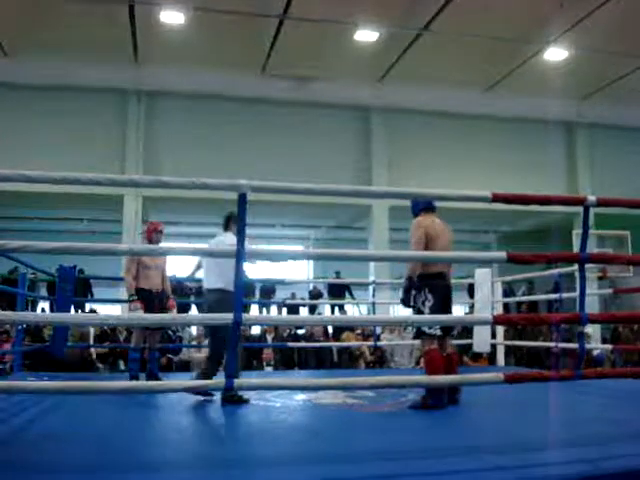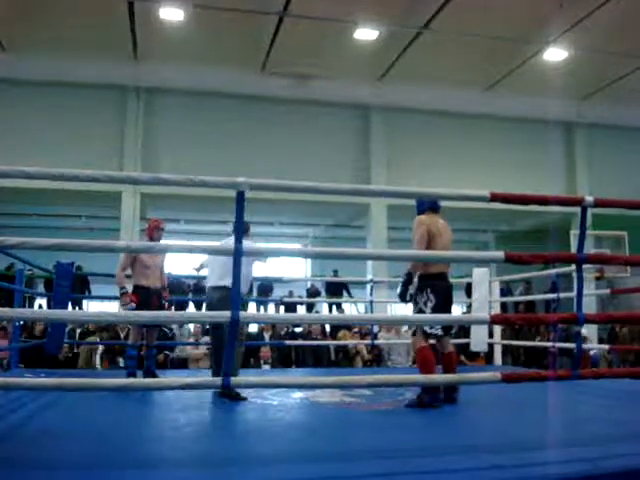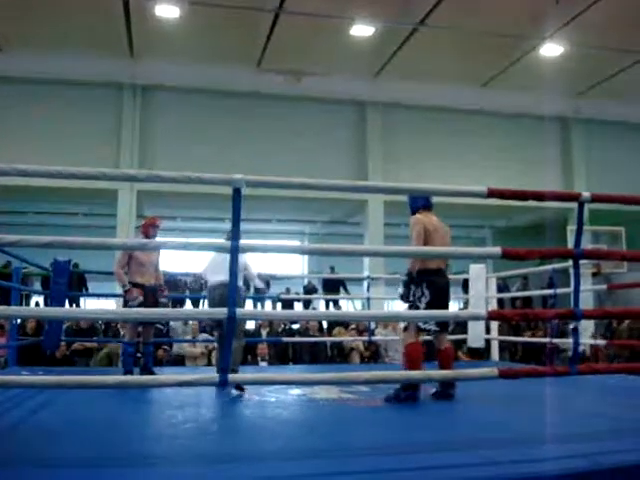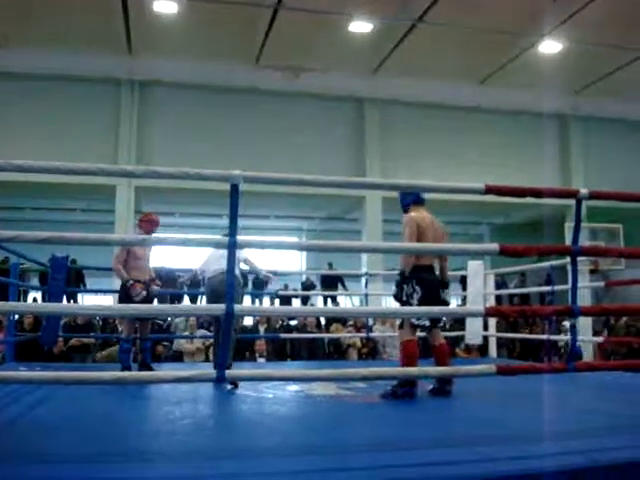
dt=0.3s
person 1, frame 1
left shoulder: (419, 223)
right shoulder: (445, 227)
left wrist: (409, 285)
left hip: (428, 285)
right hip: (443, 284)
left knee: (428, 340)
right knee: (443, 340)
left ankle: (435, 395)
right ankle: (452, 391)
person 1, frame 2
left shoulder: (422, 221)
right shoulder: (446, 226)
left wrist: (407, 280)
left hip: (429, 284)
right hip: (444, 284)
left knee: (420, 338)
right knee: (443, 338)
left ankle: (431, 391)
right ankle: (450, 390)
person 1, frame 3
left shoulder: (418, 220)
right shoulder: (443, 226)
left wrist: (409, 279)
left hip: (426, 280)
right hip: (442, 280)
left knee: (411, 331)
right knee: (440, 334)
left ankle: (411, 387)
right ankle: (447, 386)
person 1, frame 4
left shoulder: (411, 218)
right shoulder: (437, 222)
left elbow: (409, 252)
right elbow: (443, 258)
left wrist: (402, 280)
right wrist: (444, 285)
left hip: (417, 277)
right hip: (432, 277)
left knee: (407, 329)
right knee: (434, 330)
left ankle: (407, 385)
right ankle: (444, 382)
person 2, frame 1
left shoulder: (213, 243)
right shoulder: (234, 243)
left elbow: (201, 263)
left wrist: (193, 273)
left hip: (209, 296)
right hip: (225, 296)
left knee: (216, 344)
left ankle: (202, 382)
right ankle: (229, 392)
person 2, frame 2
left shoulder: (221, 246)
right shoulder: (247, 245)
left elbow: (205, 263)
left wrist: (200, 267)
left hip: (213, 295)
right hip: (227, 297)
left knee: (217, 340)
right knee: (236, 341)
left ankle: (217, 380)
right ankle: (227, 388)
person 2, frame 3
left shoulder: (216, 255)
right shoulder: (238, 253)
left elbow: (203, 274)
right elbow: (248, 271)
right wrist: (261, 285)
left hip: (212, 292)
right hip: (230, 290)
left knee: (222, 335)
right knee: (236, 335)
left ankle: (221, 374)
right ankle: (232, 373)
person 2, frame 4
left shoulder: (212, 254)
left elbow: (198, 271)
right elbow: (247, 261)
right wrist: (262, 273)
left hip: (211, 283)
right hip: (228, 280)
left knee: (217, 327)
right knee: (230, 326)
right ankle: (226, 367)
person 3, frame 1
left shoulder: (162, 255)
right elbow: (128, 277)
left wrist: (170, 297)
right wrist: (133, 298)
left hip: (159, 297)
right hip: (143, 295)
left knee: (155, 339)
right knee: (138, 337)
left ankle: (153, 374)
right ankle: (134, 377)
person 3, frame 2
left shoulder: (161, 252)
right elbow: (120, 271)
left wrist: (164, 290)
right wrist: (124, 292)
left hip: (157, 295)
right hip: (141, 294)
left knee: (152, 336)
right knee: (136, 334)
left ankle: (150, 372)
right ankle: (131, 374)
person 3, frame 3
left shoulder: (156, 249)
right elbow: (118, 269)
left wrist: (162, 289)
right wrist: (127, 289)
left hip: (151, 292)
right hip: (136, 291)
left knee: (149, 333)
right knee: (131, 332)
left ankle: (147, 369)
right ankle: (128, 371)
person 3, frame 4
left shoulder: (148, 244)
right elbow: (116, 265)
left wrist: (153, 280)
right wrist: (130, 283)
left hip: (144, 287)
right hip: (131, 288)
left knee: (146, 328)
right knee: (129, 327)
left ankle: (145, 365)
right ankle: (125, 368)
